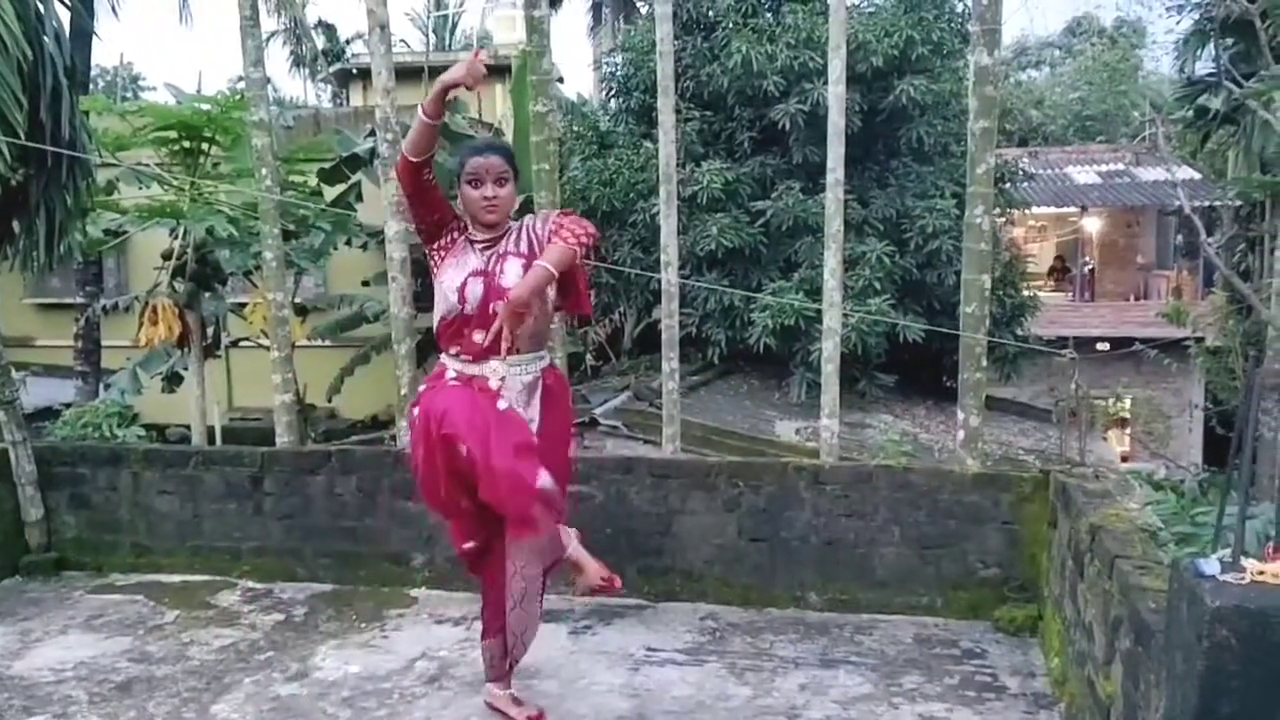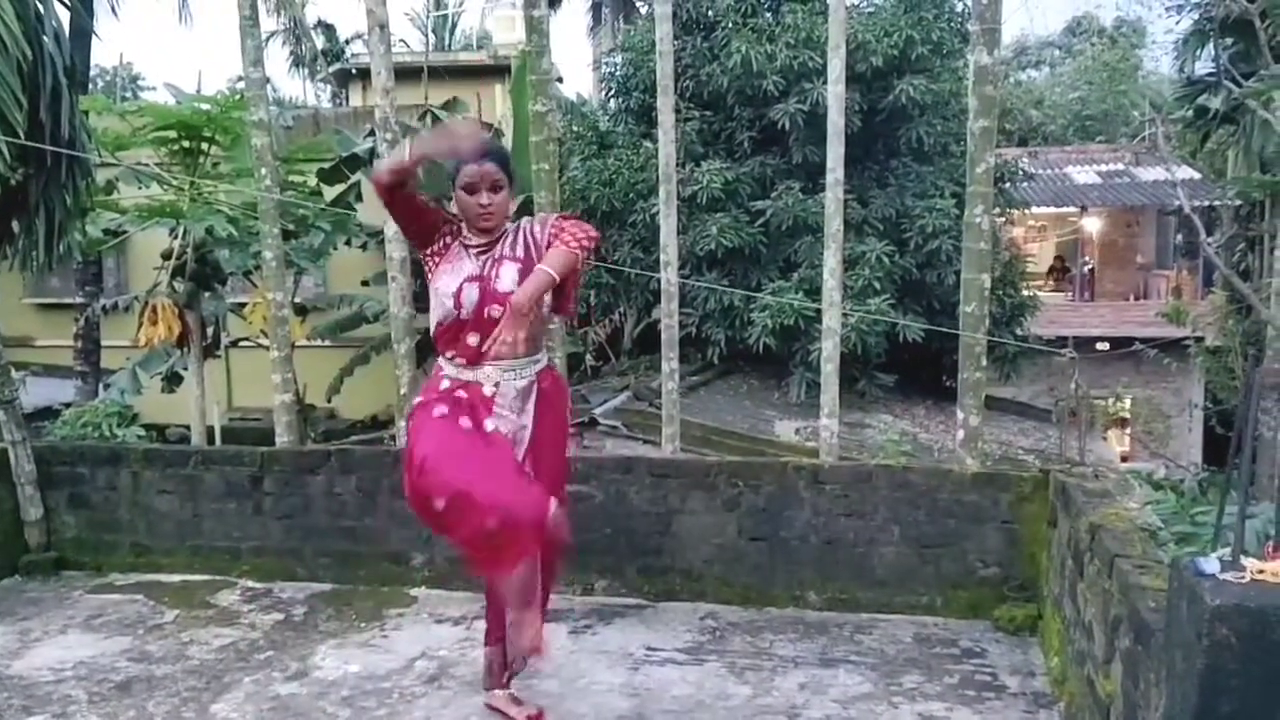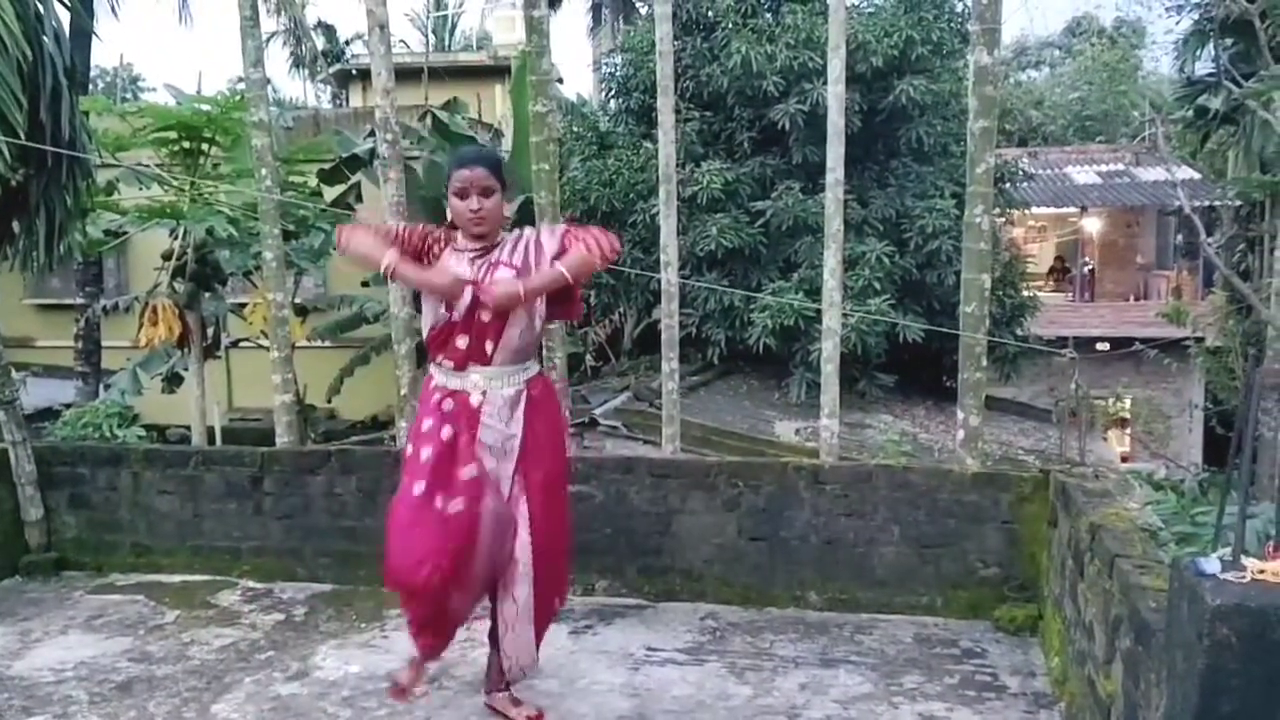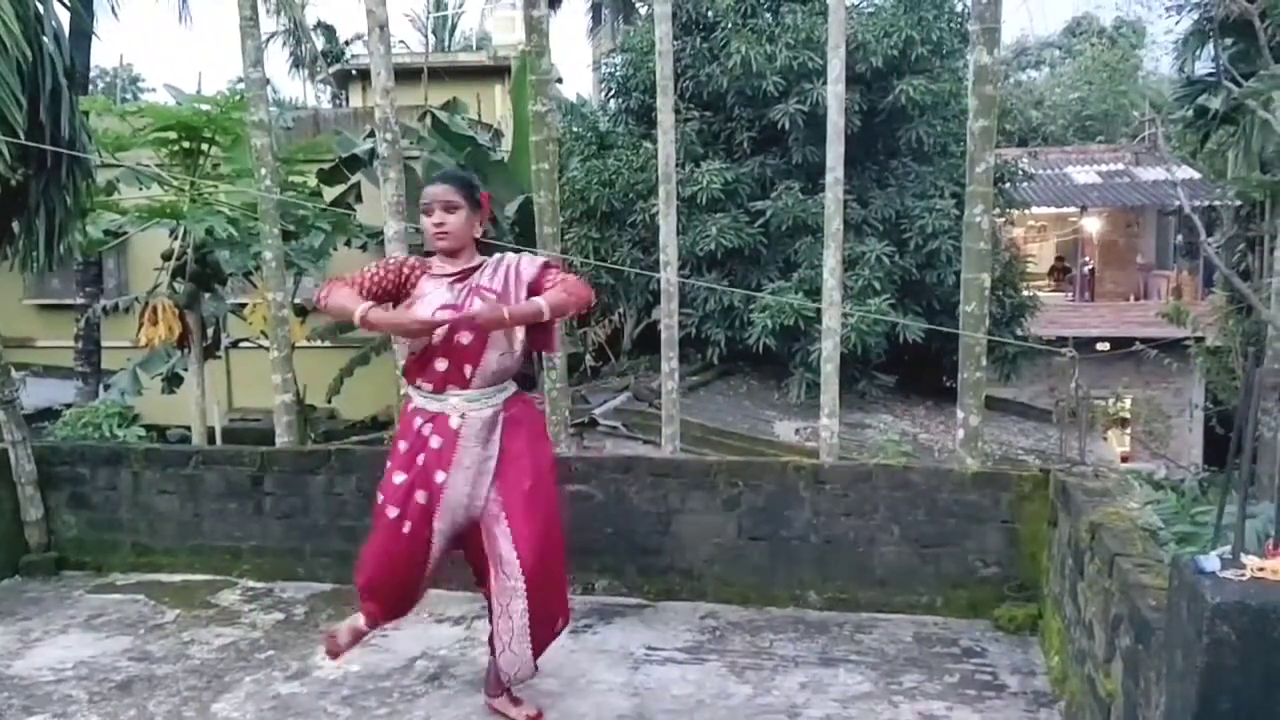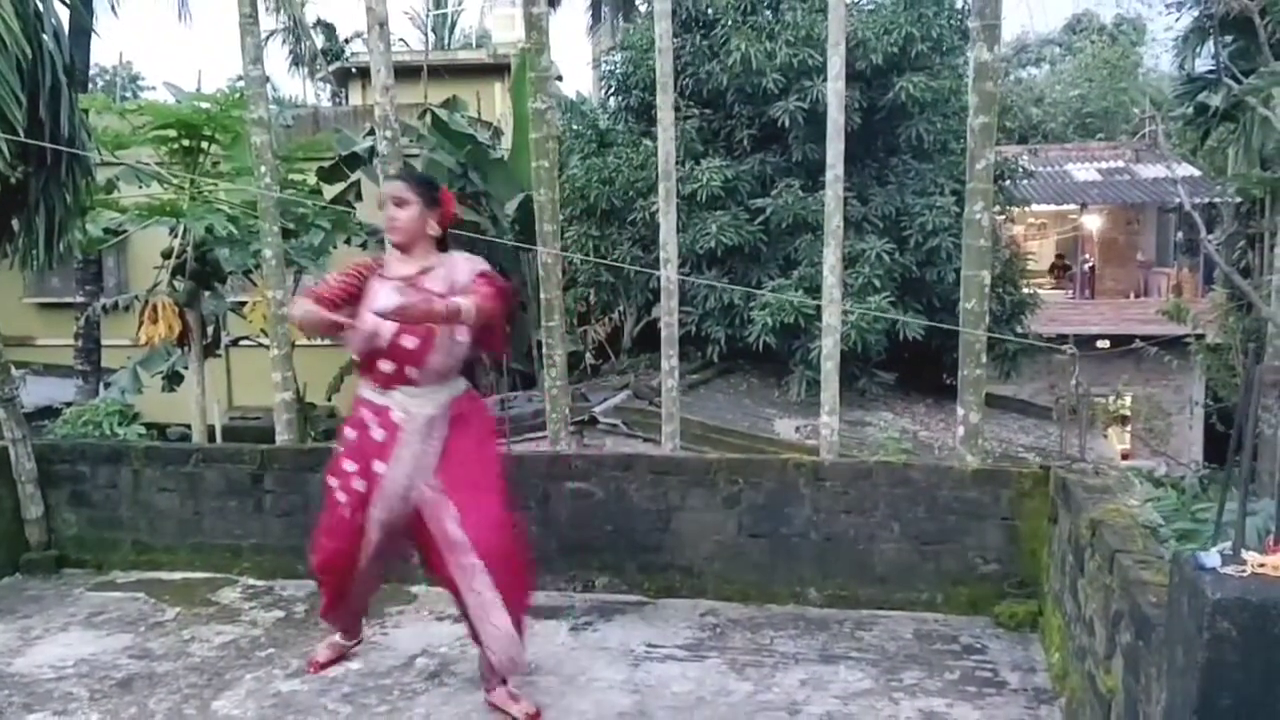
dt=0.2s
person 1, frame 1
left shoulder: (539, 232)
right shoulder: (444, 237)
left elbow: (580, 234)
right elbow: (411, 167)
left wrist: (527, 292)
right wrist: (443, 91)
left hip: (530, 393)
right hip: (460, 385)
left knee: (513, 542)
right knee: (469, 429)
right ankle: (566, 542)
person 1, frame 2
left shoulder: (534, 237)
right shoulder: (438, 239)
left elbow: (580, 237)
right elbow: (387, 183)
left wrist: (525, 300)
right wrist: (434, 144)
left hip: (526, 404)
right hip: (455, 398)
left knee: (525, 524)
right knee: (453, 479)
right ankle: (516, 608)
person 1, frame 3
left shoulder: (535, 244)
right shoulder: (432, 245)
left elbow: (603, 245)
right elbow: (354, 236)
left wrist: (528, 288)
right wrist: (417, 276)
left hip: (520, 414)
right hip: (448, 411)
left knee: (524, 545)
right knee: (428, 544)
right ankle: (425, 646)
person 1, frame 4
left shoulder: (514, 269)
right shoulder: (408, 272)
left elbow: (576, 294)
right elbow: (331, 293)
left wrist: (507, 315)
right wrist: (381, 318)
left hip: (501, 433)
right hip: (427, 431)
left knee: (520, 558)
right knee: (400, 548)
right ankle: (369, 616)
person 1, frame 5
left shoulder: (463, 270)
right shoulder: (367, 271)
left elbow: (487, 302)
right elbow: (312, 302)
left wrist: (435, 312)
right wrist: (315, 318)
left hip: (446, 426)
right hip: (374, 425)
left knee: (477, 545)
right knee: (349, 539)
right ankle: (344, 632)
